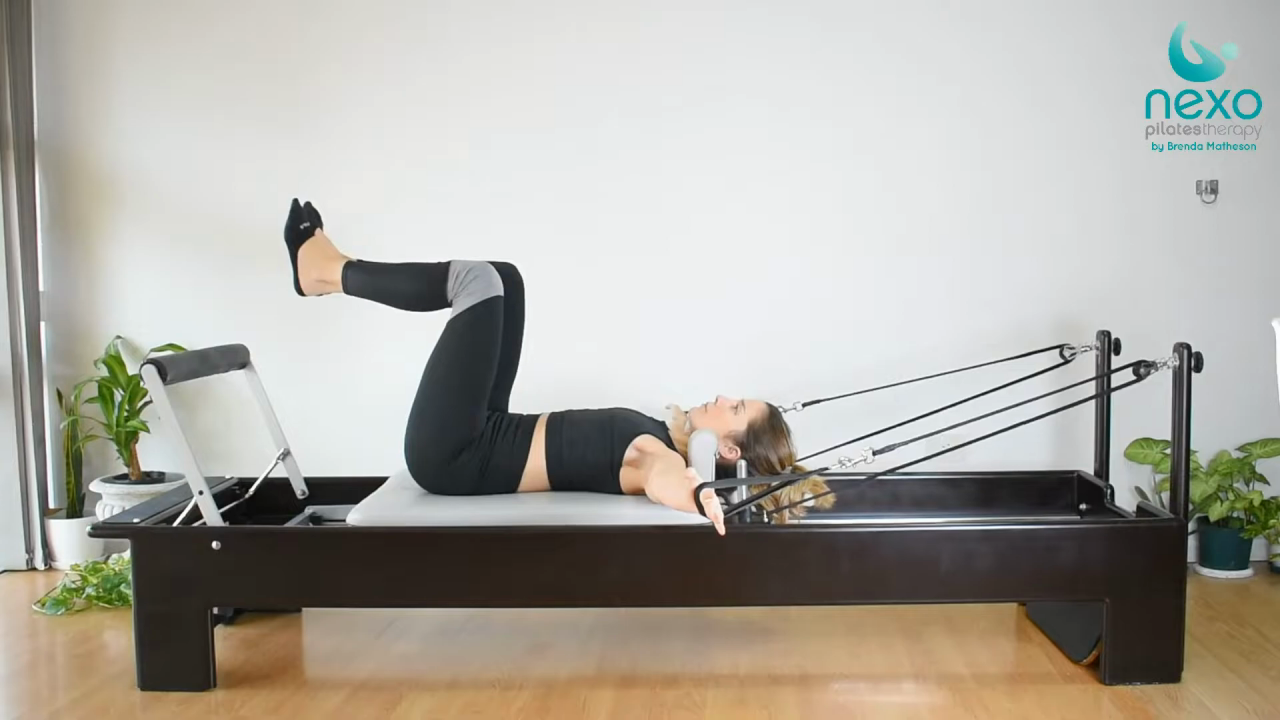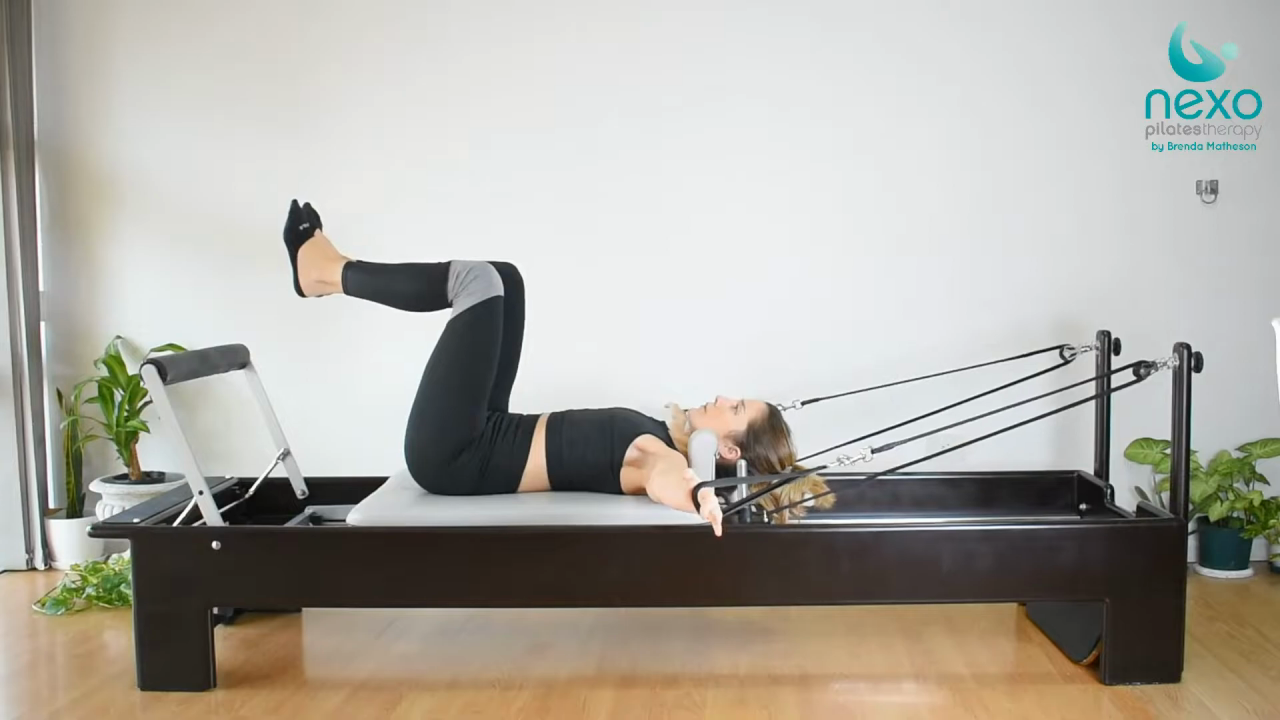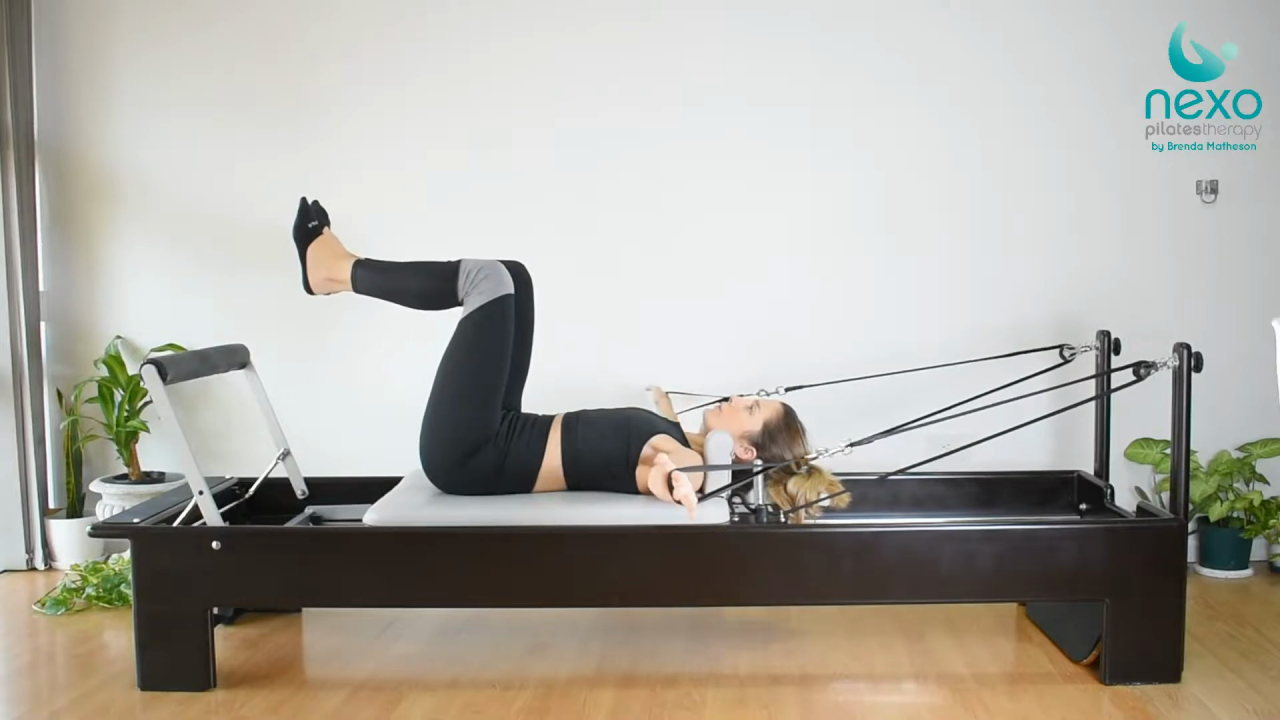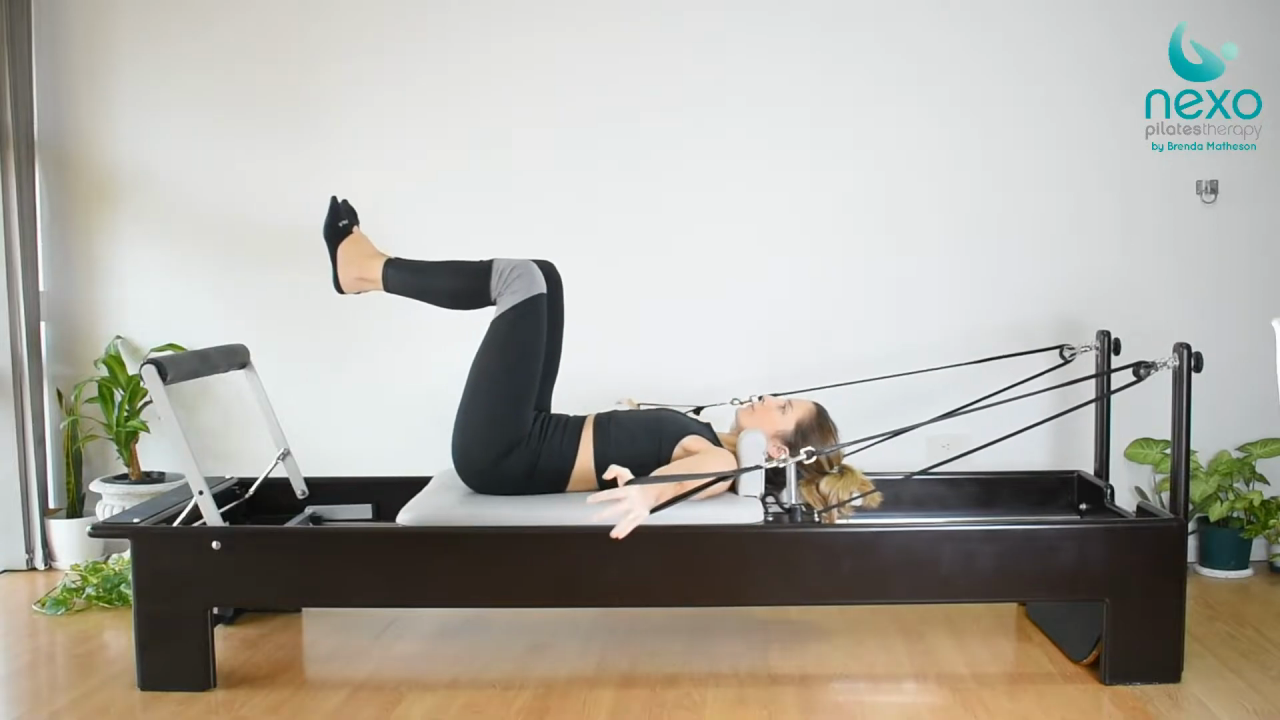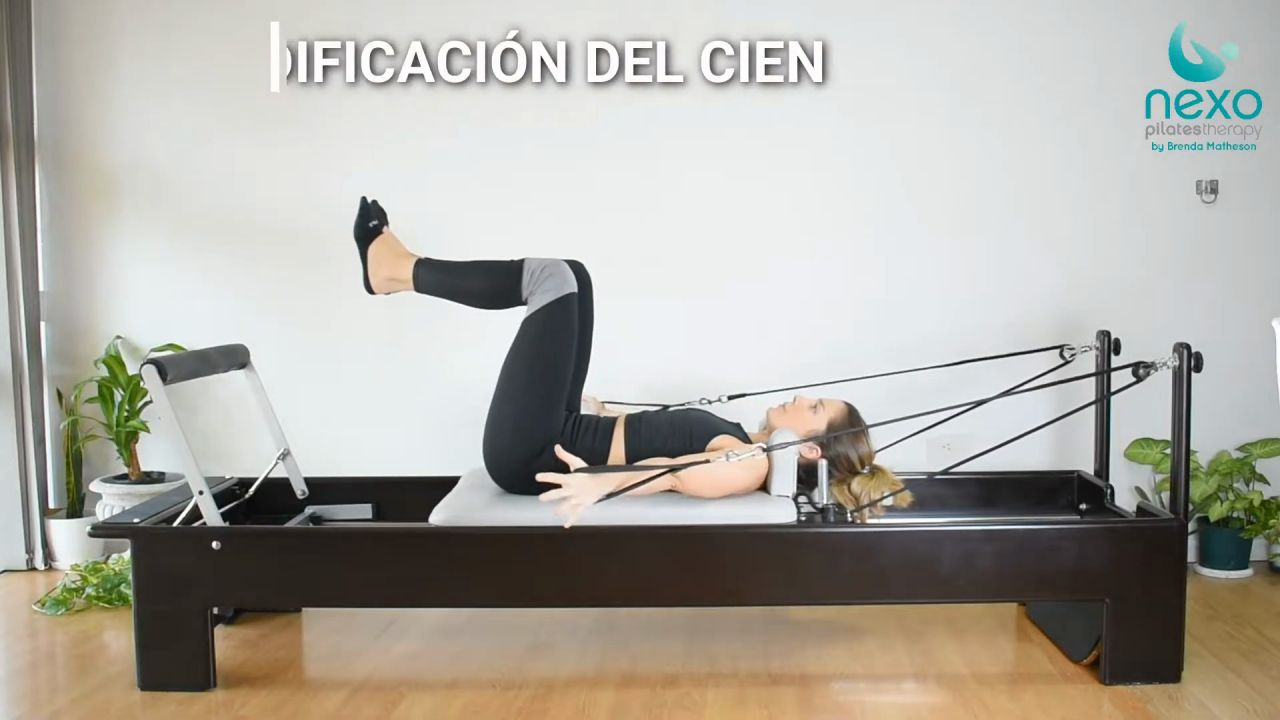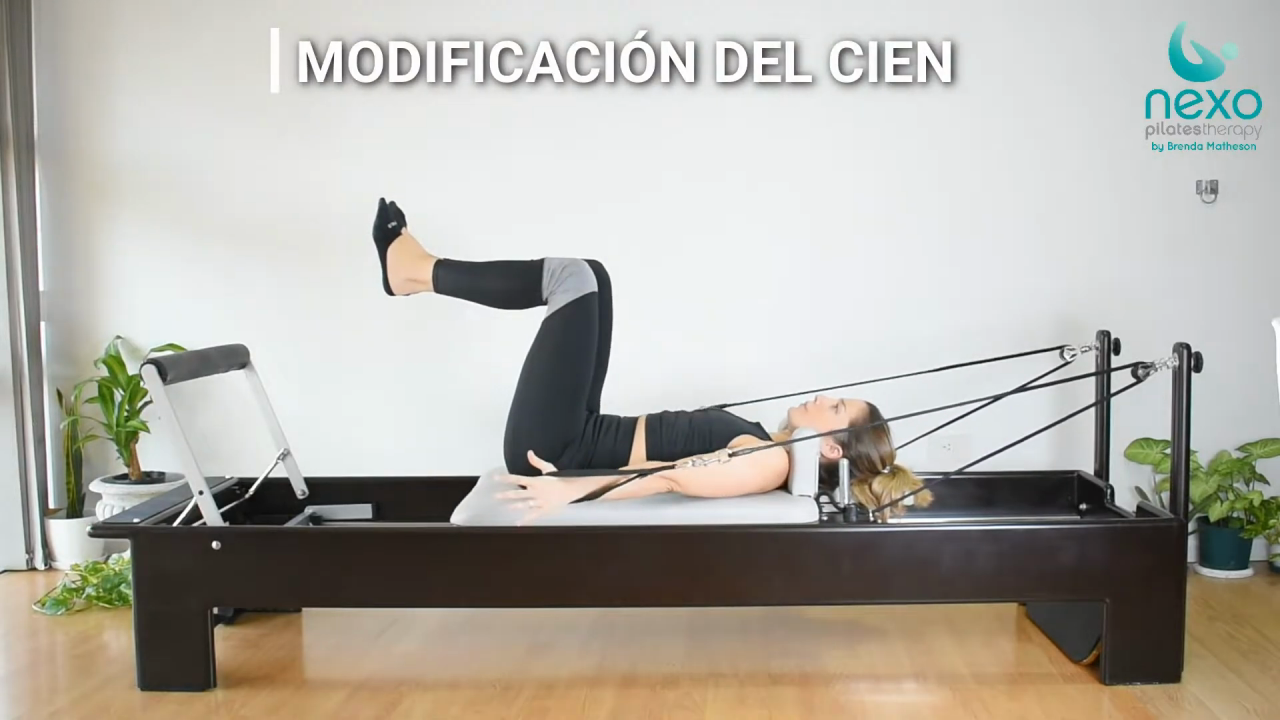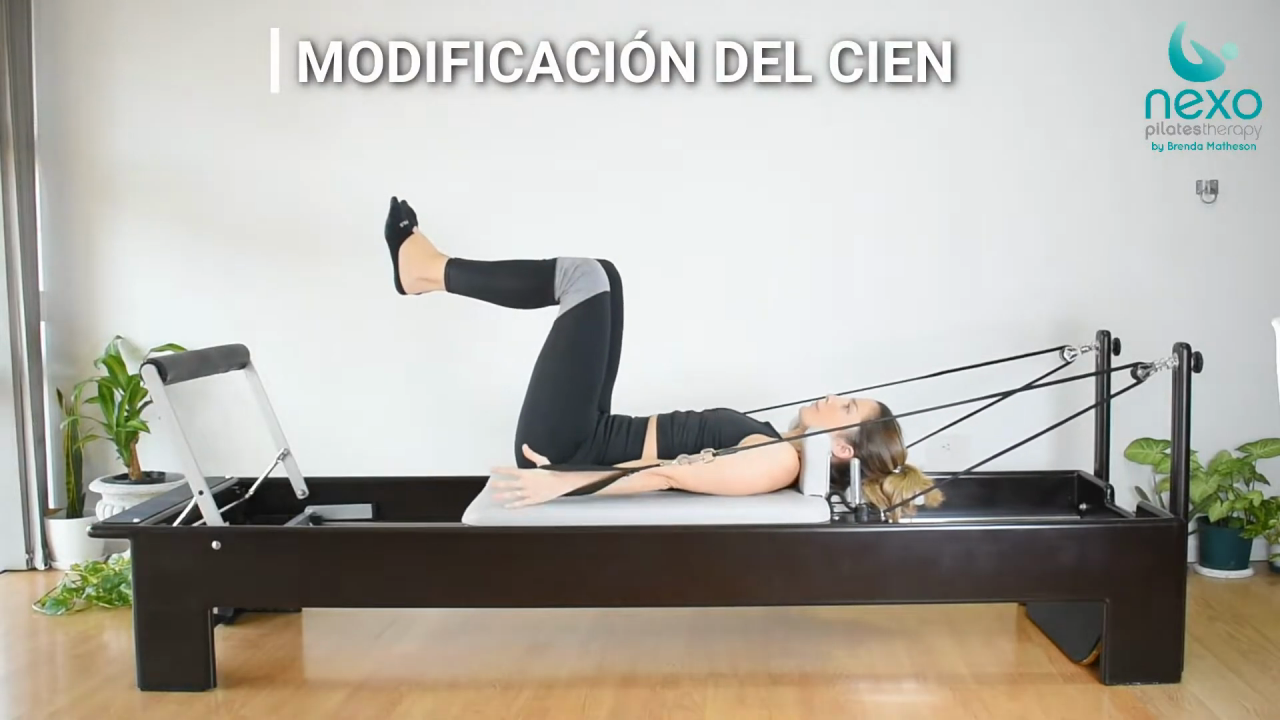
dt=0.4s
person 1, frame 1
left shoulder: (672, 463)
right shoulder: (671, 444)
left elbow: (662, 482)
left wrist: (694, 495)
right wrist: (678, 416)
left hip: (455, 458)
right hip: (488, 440)
left knee: (478, 282)
right knee: (500, 280)
left ankle: (331, 271)
right ankle: (336, 273)
person 1, frame 2
left shoulder: (672, 461)
right shoulder: (674, 444)
left elbow: (664, 480)
left wrist: (694, 495)
right wrist: (681, 414)
left hip: (455, 459)
right hip: (489, 439)
left knee: (478, 282)
right knee: (500, 279)
left ankle: (331, 273)
right ankle: (335, 275)
person 1, frame 3
left shoulder: (691, 463)
right shoulder: (685, 443)
left elbow: (666, 476)
left wrist: (674, 481)
right wrist: (665, 401)
left hip: (471, 459)
right hip: (503, 440)
left knee: (488, 279)
right knee: (509, 277)
left ankle: (341, 270)
right ankle: (343, 273)
person 1, frame 4
left shoulder: (723, 467)
right shoulder: (716, 446)
left elbow: (681, 479)
left wrist: (643, 493)
right wrist: (641, 412)
left hip: (502, 458)
right hip: (532, 440)
left knee: (521, 280)
right knee: (538, 277)
left ankle: (369, 268)
right ankle: (372, 272)
person 1, frame 5
left shoulder: (749, 467)
right shoulder: (745, 446)
left elbow: (673, 472)
left wrist: (606, 483)
right wrist: (608, 410)
left hip: (532, 458)
right hip: (566, 440)
left knee: (553, 280)
right knee: (567, 277)
left ankle: (400, 269)
right ankle: (401, 272)
person 1, frame 6
left shoulder: (770, 464)
right shoulder: (763, 446)
left elbow: (671, 476)
left wrist: (573, 488)
left hip: (553, 454)
right hip: (580, 442)
left knee: (573, 280)
right knee: (586, 277)
left ankle: (419, 271)
right ankle: (420, 272)
person 1, frame 7
left shoulder: (780, 462)
right shoulder: (773, 445)
left elbow: (670, 475)
left wrist: (562, 482)
left hip: (566, 453)
right hip: (589, 442)
left knee: (585, 279)
right knee: (595, 277)
left ankle: (432, 270)
right ankle: (432, 273)
